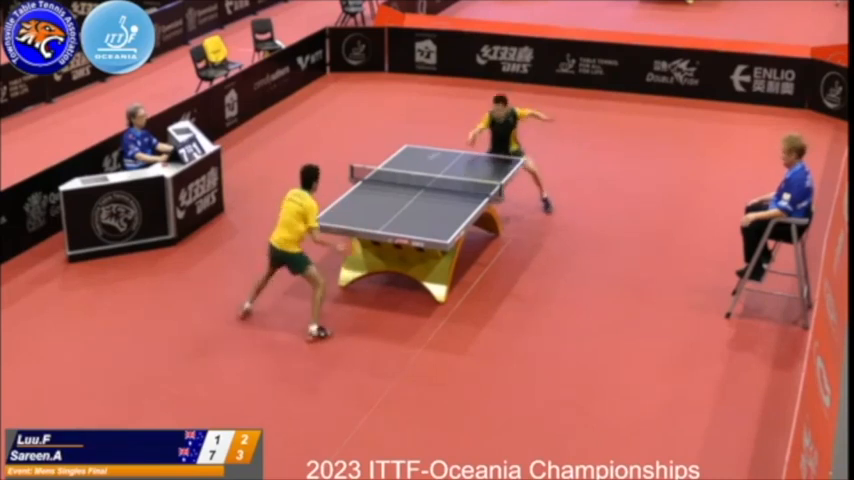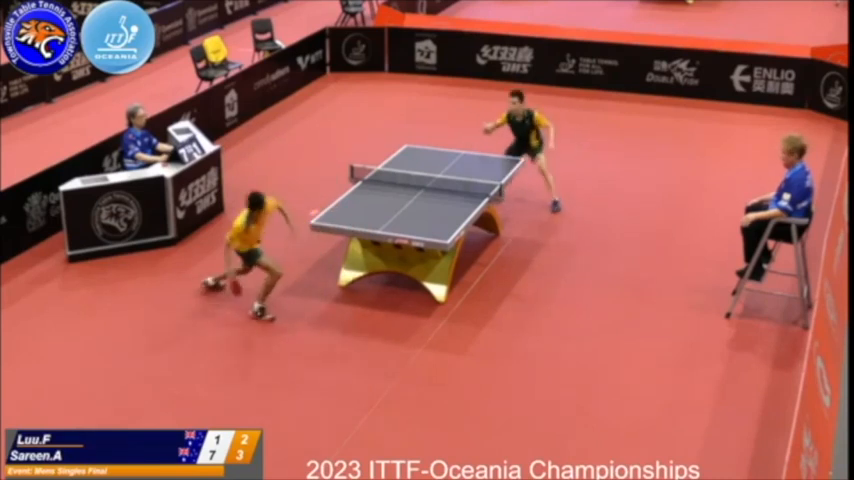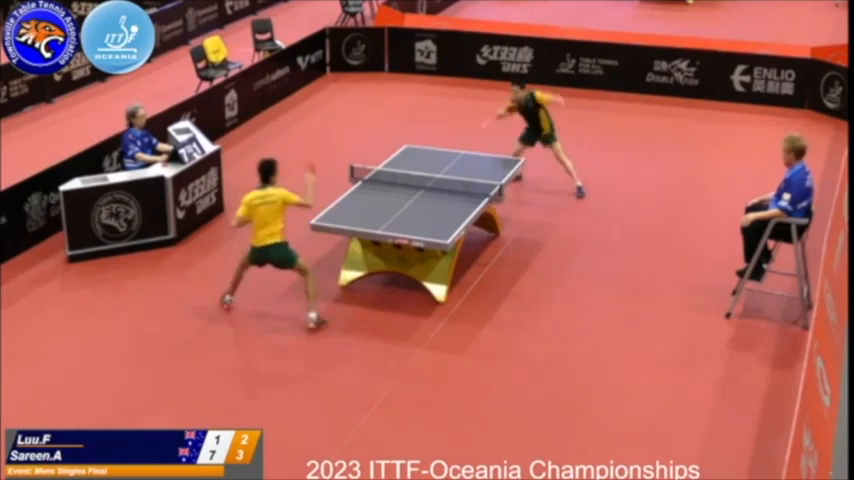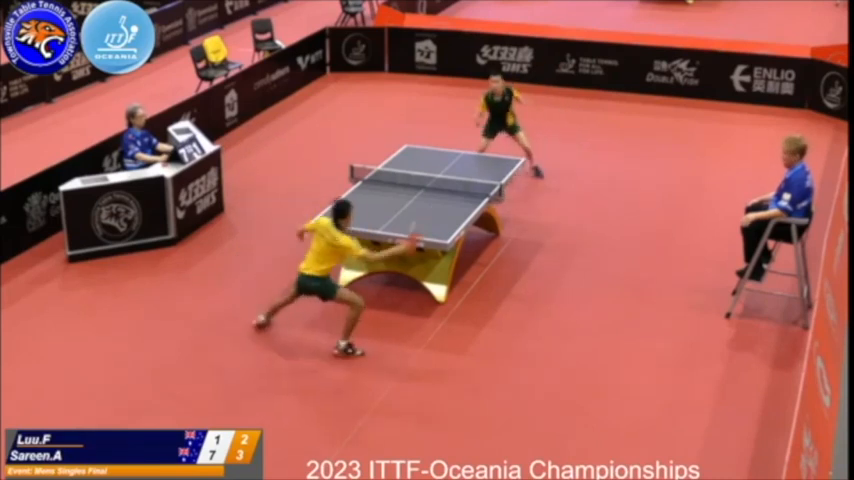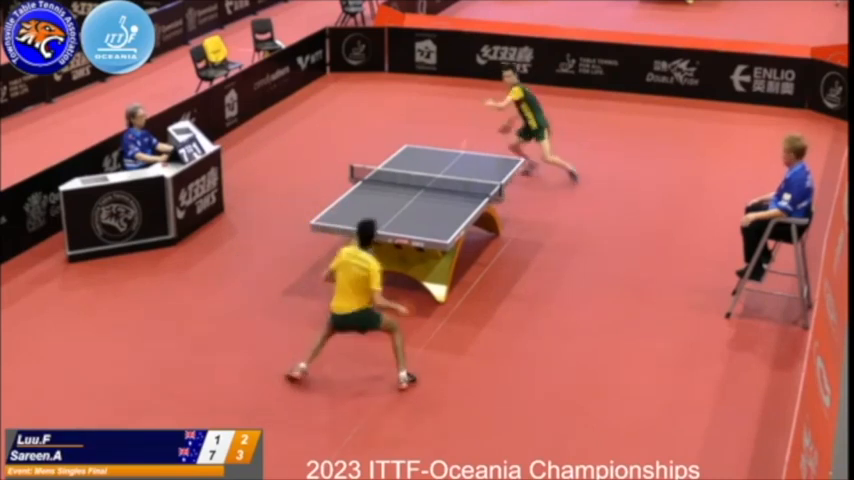
dt=0.5s
person 1, frame 1
left shoulder: (291, 194)
right shoulder: (311, 204)
right elbow: (315, 238)
right wrist: (335, 246)
left hip: (274, 245)
right hip: (291, 252)
left knee: (269, 272)
right knee: (319, 284)
left ankle: (248, 306)
right ankle: (314, 328)
person 1, frame 2
left shoulder: (266, 204)
right shoulder: (240, 226)
left elbow: (279, 206)
right elbow: (228, 246)
left wrist: (289, 223)
right wrist: (229, 270)
left hip: (251, 244)
right hip: (244, 249)
left knee: (246, 269)
right knee: (276, 273)
left ankle: (212, 281)
right ankle: (258, 306)
person 1, frame 3
left shoulder: (249, 198)
right shoulder: (281, 194)
left elbow: (236, 223)
right elbow: (309, 204)
right wrist: (310, 183)
left hip: (259, 248)
right hip: (278, 247)
left knee: (242, 265)
right knee: (307, 273)
left ankle: (228, 298)
right ankle: (312, 316)
person 1, frame 4
left shoulder: (321, 223)
right shoulder: (345, 242)
left elbow: (300, 231)
right elbow: (373, 257)
left wrist: (300, 234)
right wrist: (400, 248)
left hip: (303, 275)
right hip: (320, 281)
left knee: (290, 297)
right knee: (358, 304)
left ankle: (264, 318)
right ankle: (343, 344)
person 1, frame 5
left shoulder: (345, 253)
right shoulder: (372, 265)
left elbow: (326, 277)
right elbow: (378, 301)
right wrist: (397, 307)
left hip: (338, 312)
right hip: (360, 314)
left knee: (326, 336)
right knee: (395, 329)
left ankle: (301, 369)
right ankle: (403, 375)
person 2, frame 1
left shoulder: (797, 178)
right shoulder: (798, 170)
left elbow: (784, 211)
right elbow: (782, 194)
left wrist: (755, 216)
right wrist: (760, 199)
right hip: (791, 214)
left knee: (750, 226)
right knee: (751, 209)
left ankle: (756, 268)
right ankle: (763, 256)
person 2, frame 2
left shoulder: (797, 178)
right shoulder: (799, 170)
left elbow: (784, 211)
right elbow: (782, 194)
left wrist: (755, 216)
right wrist: (760, 199)
right hip: (791, 214)
left knee: (749, 226)
right knee: (751, 208)
left ankle: (756, 268)
right ankle: (764, 256)
person 2, frame 3
left shoulder: (797, 178)
right shoulder: (799, 170)
left elbow: (784, 211)
right elbow: (781, 194)
left wrist: (755, 216)
right wrist: (760, 199)
right hip: (792, 214)
left knee: (750, 226)
right knee: (751, 209)
left ankle: (757, 267)
right ankle: (764, 257)
person 2, frame 4
left shoulder: (797, 178)
right shoulder: (798, 170)
left elbow: (784, 211)
right elbow: (781, 194)
left wrist: (755, 216)
right wrist: (760, 199)
right hip: (790, 213)
left knee: (749, 226)
right knee: (751, 209)
left ankle: (756, 267)
right ankle: (764, 256)
person 2, frame 5
left shoulder: (797, 178)
right shoulder: (798, 170)
left elbow: (784, 211)
right elbow: (781, 194)
left wrist: (755, 216)
right wrist: (760, 199)
right hip: (791, 214)
left knee: (750, 226)
right knee: (751, 209)
left ankle: (756, 268)
right ankle: (764, 257)
person 3, frame 1
left shoulder: (514, 112)
right shoulder: (489, 116)
left elbow: (531, 113)
right elbow: (477, 131)
left wrist: (544, 118)
right wrist: (472, 137)
left hip: (513, 149)
right hip: (496, 151)
left knee: (532, 170)
left ankle: (544, 197)
person 3, frame 2
left shoulder: (533, 115)
right shoulder: (508, 115)
left elbow: (549, 126)
right elbow: (495, 125)
left wrist: (551, 141)
right wrist: (488, 127)
left hip: (534, 144)
right hip: (519, 144)
left knee: (542, 168)
left ankle: (555, 200)
person 3, frame 3
left shoulder: (535, 96)
right shoulder: (514, 102)
left elbow: (554, 98)
right elbow: (501, 115)
left wrist: (559, 100)
right wrist: (502, 113)
left hip: (546, 130)
right hip: (532, 130)
left knee: (560, 157)
right knee: (516, 153)
left ankle: (578, 185)
person 3, frame 4
left shoulder: (510, 92)
right shoulder: (487, 97)
left elbow: (519, 99)
right elbow: (481, 113)
right wrist: (478, 119)
left hip: (509, 122)
right hip: (493, 123)
left knee: (526, 146)
right knee: (482, 149)
left ankle: (533, 165)
person 3, frame 5
left shoulder: (517, 89)
right shoulder: (518, 90)
left elbow: (502, 106)
left wrist: (492, 103)
right wrist: (512, 120)
left hip: (540, 125)
right hip: (530, 126)
left knee: (547, 158)
right knee: (513, 146)
left ankle: (570, 169)
right ankle: (530, 163)
